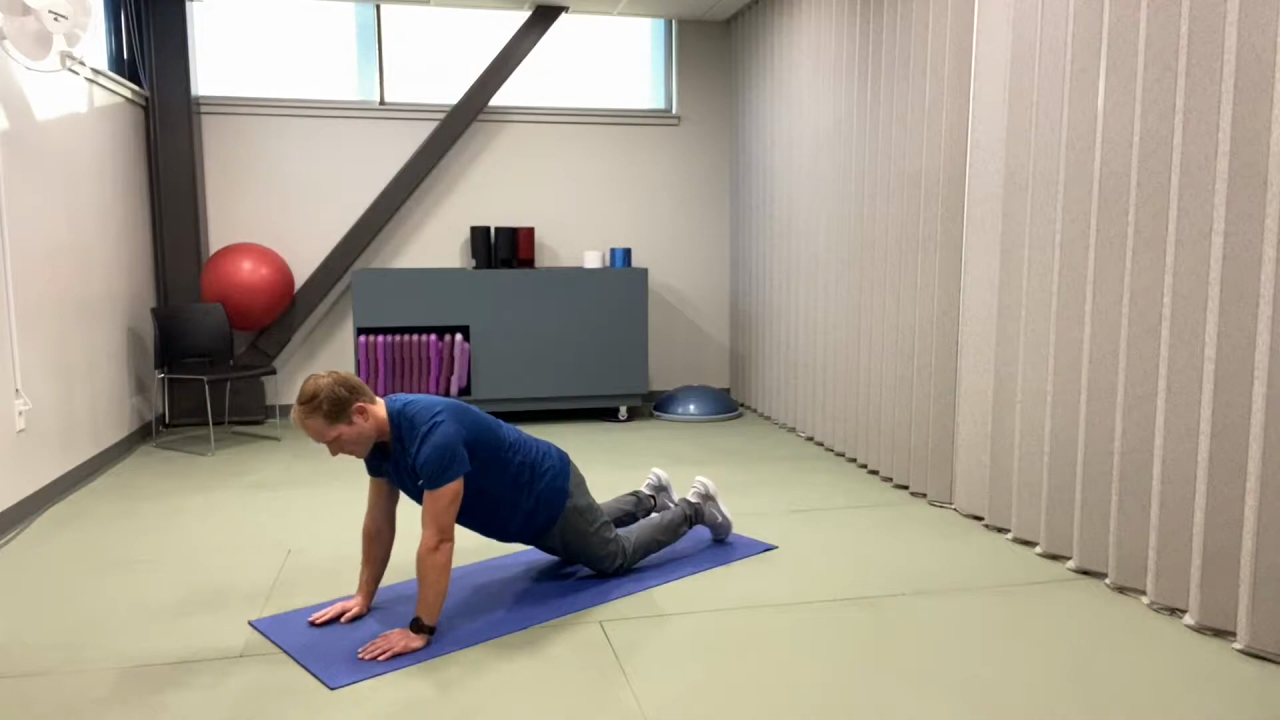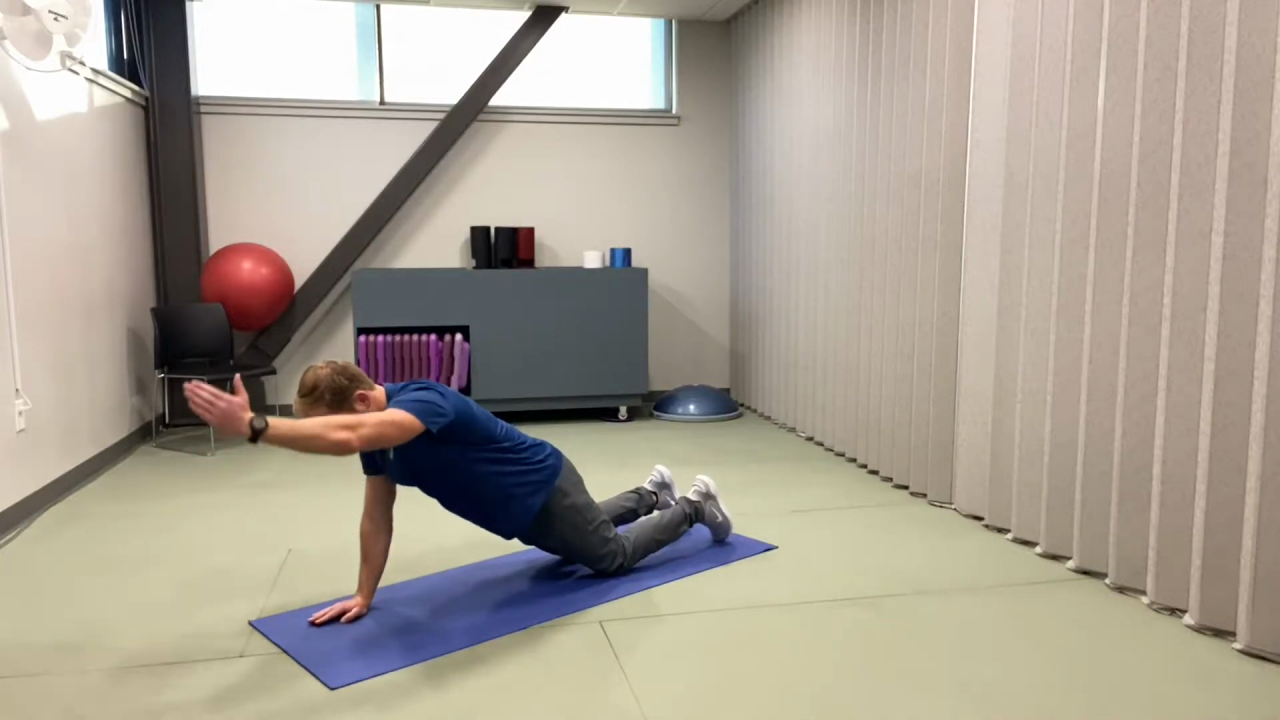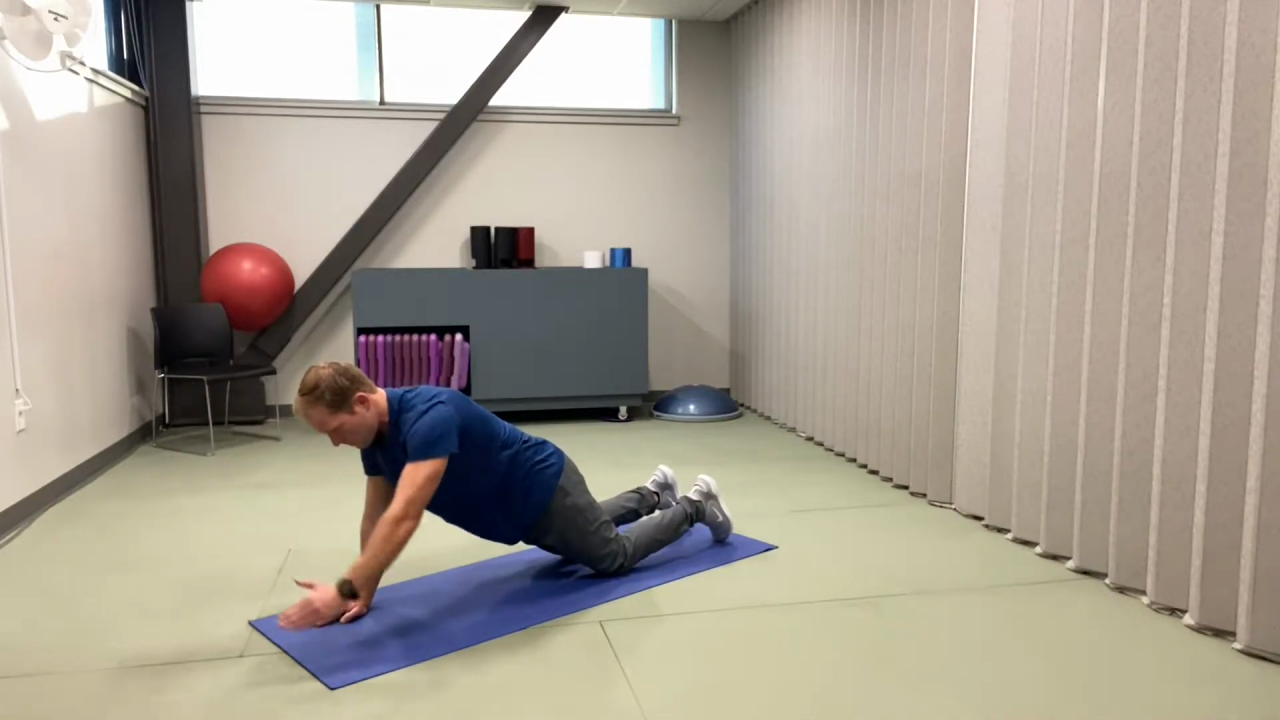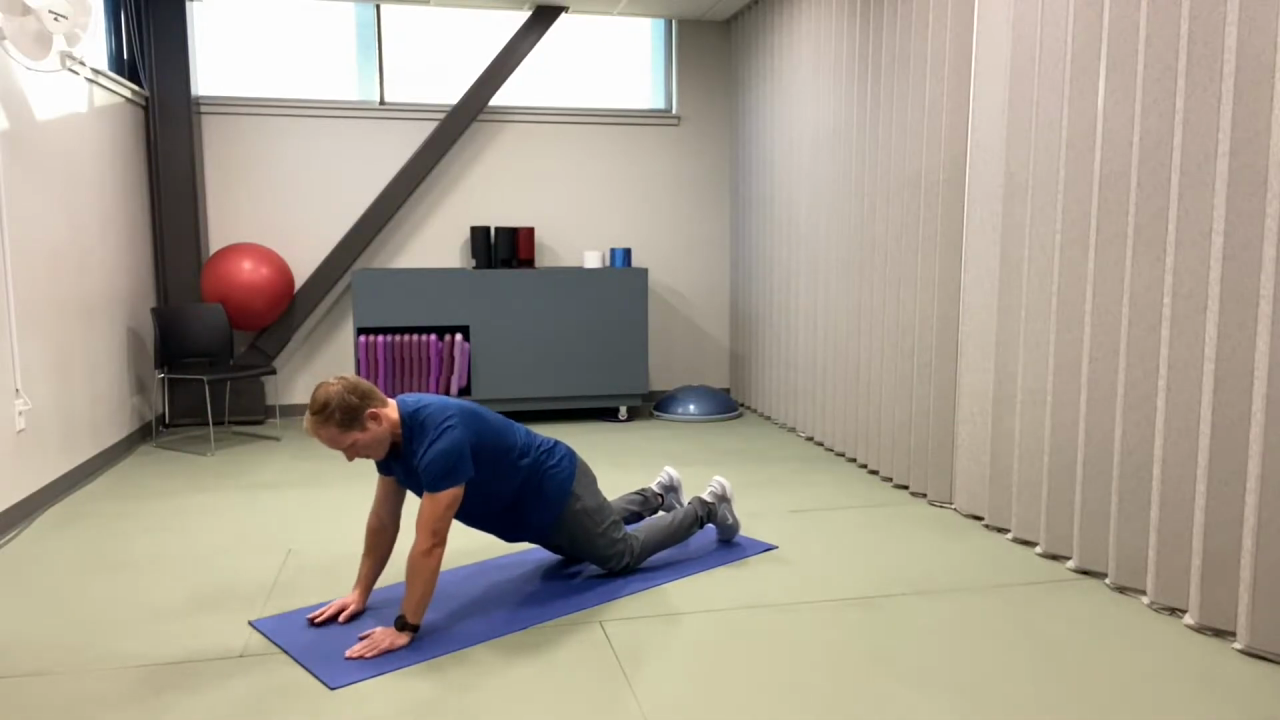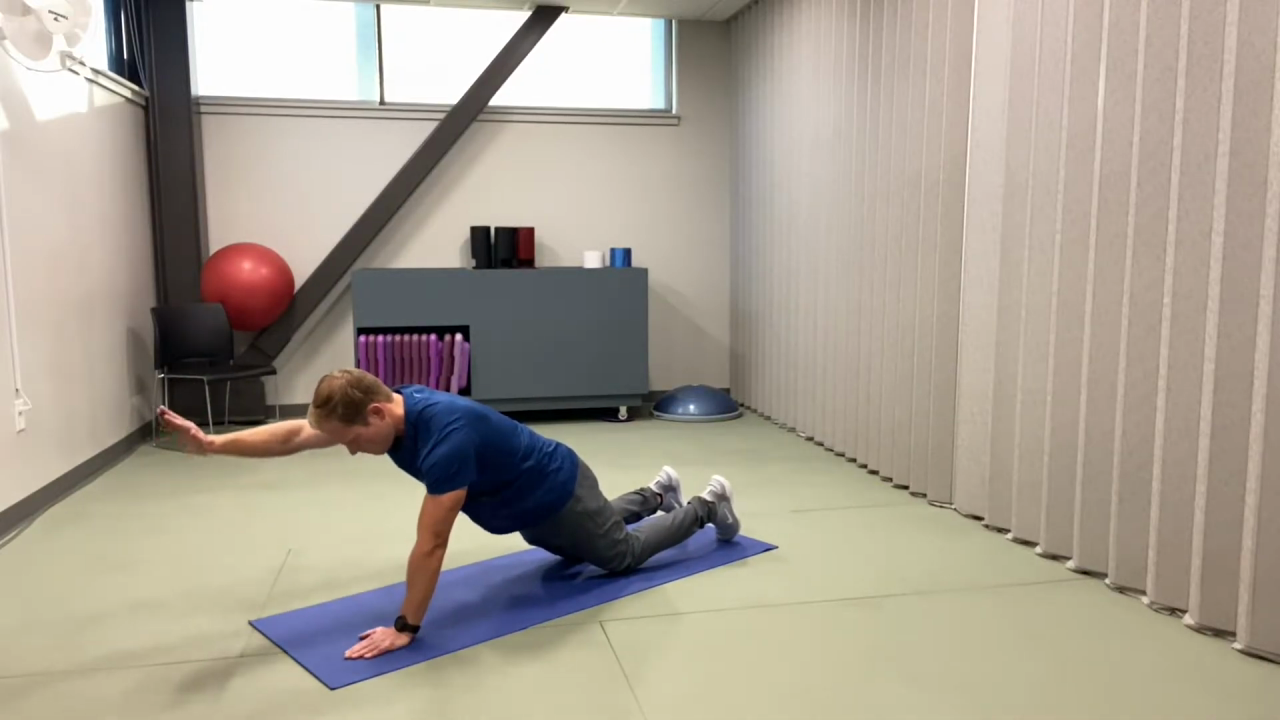
dt=0.7s
person 1, frame 1
left shoulder: (432, 433)
right shoulder: (378, 434)
left elbow: (437, 541)
right elbow: (379, 522)
left wrist: (421, 629)
right wrist: (364, 595)
left hip: (549, 492)
right hip: (520, 507)
left knee: (613, 557)
right knee: (570, 550)
left ankle: (694, 508)
right ankle: (648, 497)
person 1, frame 2
left shoulder: (422, 402)
right shoulder: (381, 428)
left elbow: (349, 437)
right elbow: (376, 521)
left wrist: (251, 426)
right wrist: (364, 595)
left hip: (545, 490)
right hip: (519, 507)
left knee: (613, 556)
right knee: (576, 548)
left ankle: (693, 506)
right ankle: (649, 495)
person 1, frame 3
left shoulder: (429, 416)
right shoulder: (373, 429)
left elbow: (403, 517)
right elbow: (376, 516)
left wrist: (344, 590)
right wrist: (356, 591)
left hip: (544, 487)
right hip: (519, 507)
left knee: (616, 557)
right knee: (575, 549)
left ankle: (695, 506)
right ankle: (656, 493)
person 1, frame 4
left shoulder: (440, 436)
right shoulder: (388, 430)
left elbow: (429, 544)
right elbow: (383, 520)
left wrist: (405, 627)
right wrist: (360, 592)
left hip: (556, 488)
right hip: (528, 503)
left knee: (622, 555)
right knee: (577, 550)
left ankle: (707, 507)
right ankle: (656, 495)
person 1, frame 5
left shoulder: (445, 436)
right shoulder: (387, 407)
left elbow: (430, 544)
right elbow: (297, 434)
left wrist: (405, 628)
right wrist: (213, 442)
left hip: (557, 491)
right hip: (532, 500)
left knee: (621, 554)
right knee: (575, 552)
left ankle: (705, 507)
right ankle: (656, 494)
